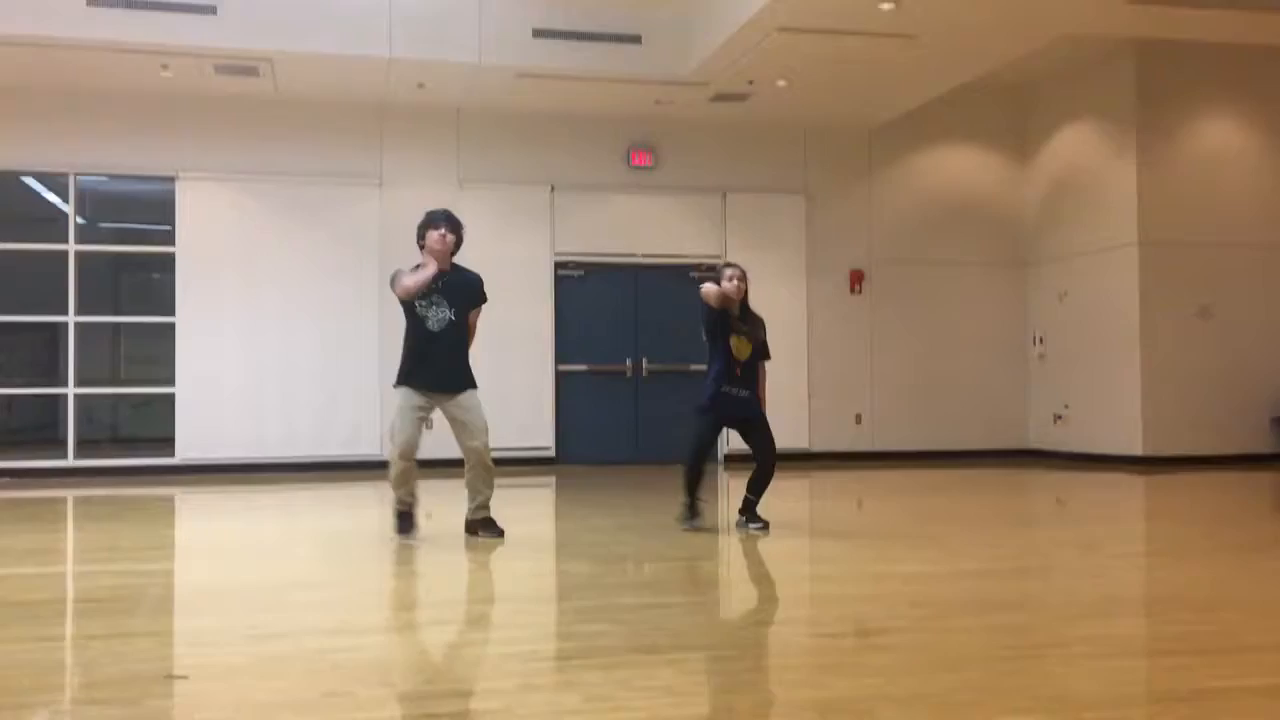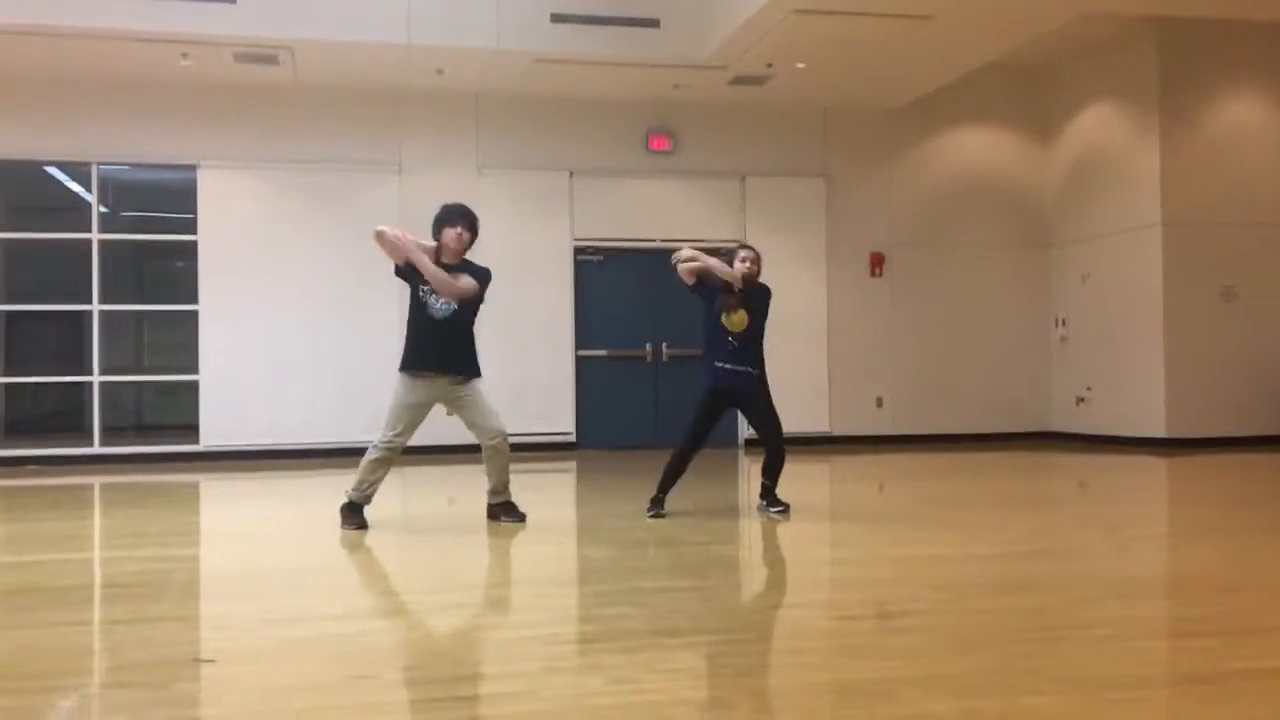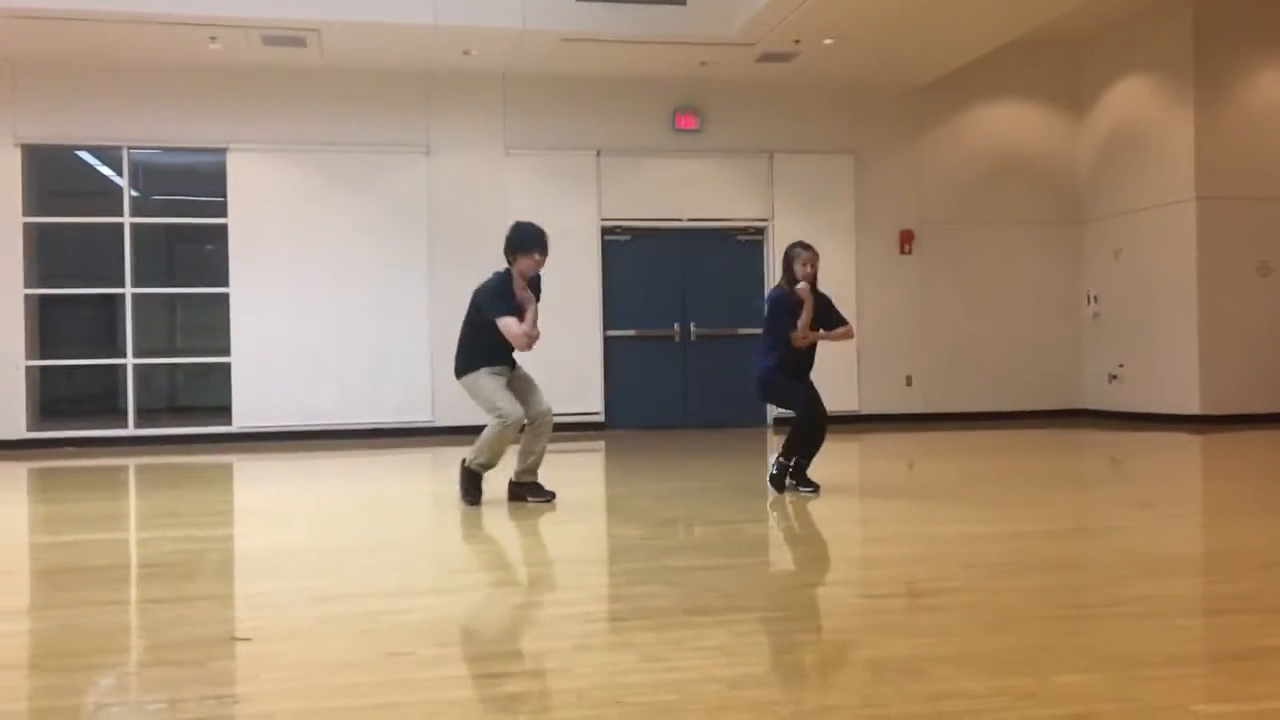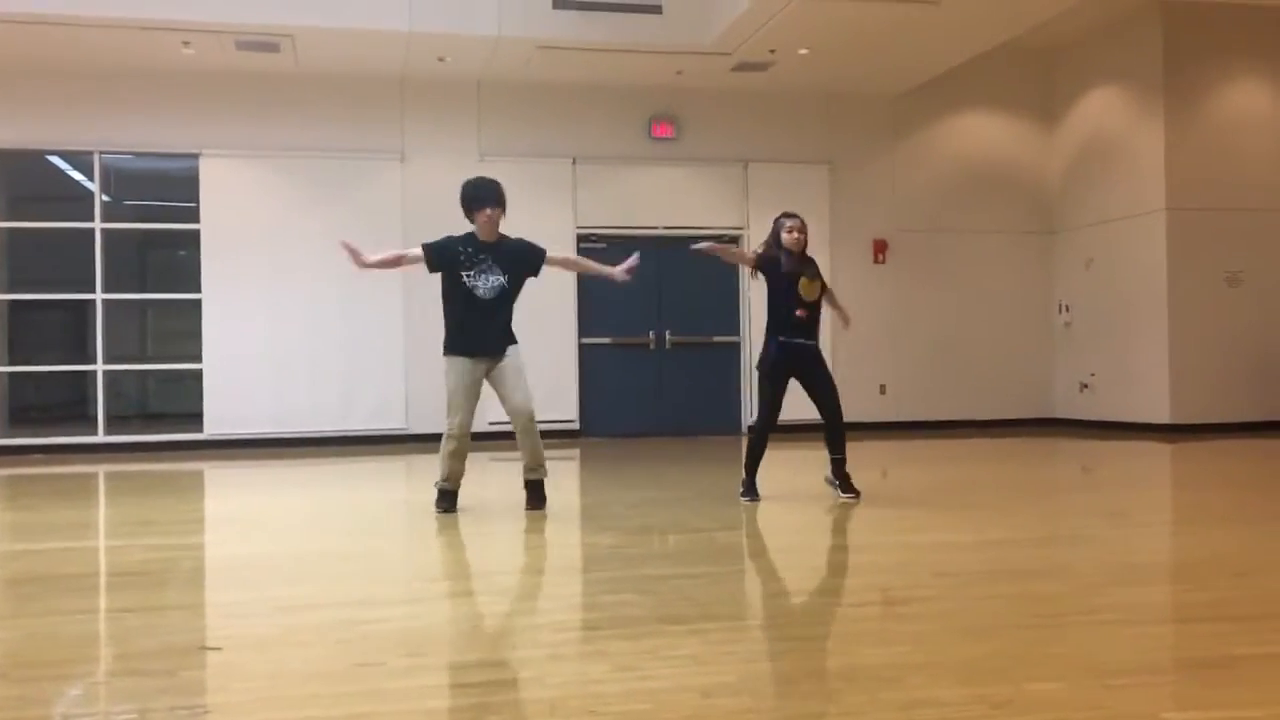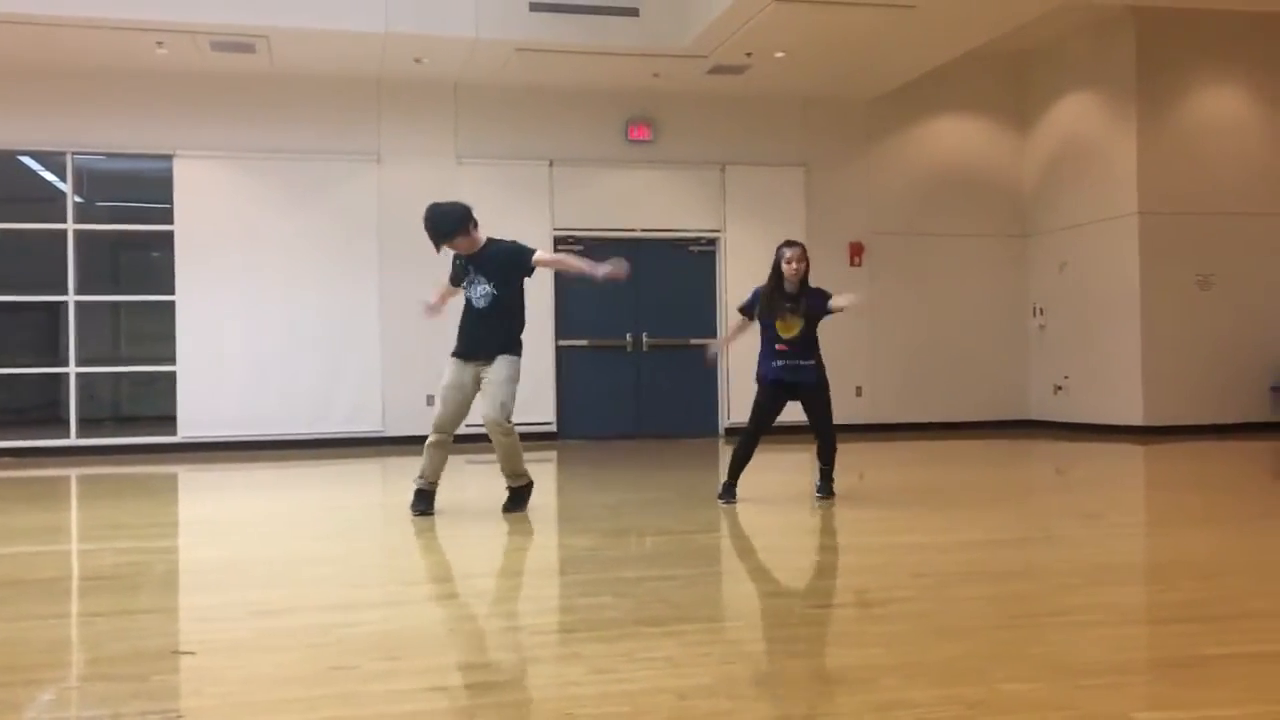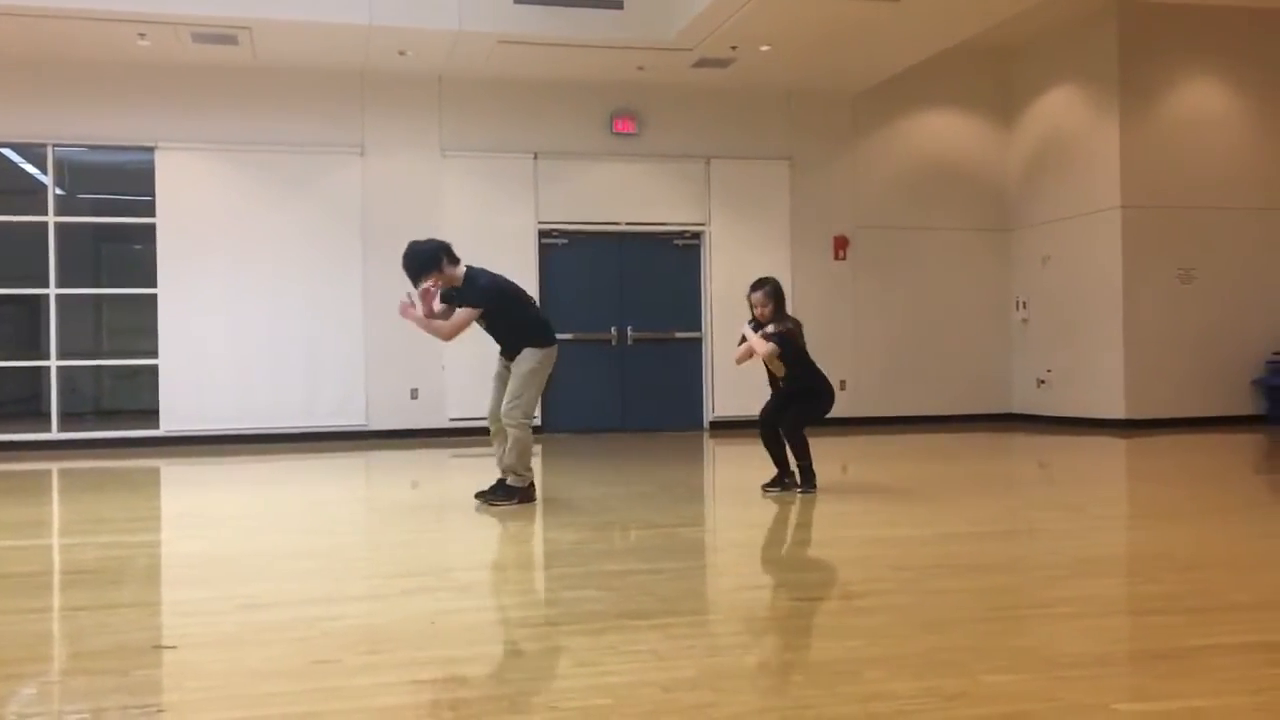
dt=0.5s
person 1, frame 1
left shoulder: (470, 281)
right shoulder: (408, 276)
right elbow: (406, 289)
left wrist: (453, 357)
right wrist: (430, 269)
left hip: (459, 383)
right hip: (414, 381)
left knee: (478, 449)
right knee: (402, 449)
left ankle: (479, 516)
right ankle: (405, 508)
person 1, frame 2
left shoulder: (478, 274)
right shoulder: (415, 265)
left elbow: (453, 290)
right elbow: (382, 235)
left wrist: (419, 257)
right wrist: (424, 247)
left hip: (462, 376)
right hip: (416, 374)
left knee: (496, 436)
right knee: (390, 441)
left ankle: (499, 501)
right ankle: (355, 502)
person 1, frame 3
left shoulder: (532, 283)
right shoulder: (495, 291)
left elbow: (530, 338)
right elbow: (521, 341)
left wrist: (529, 307)
right wrist: (530, 307)
left hip: (505, 364)
right hip: (476, 367)
left knee: (541, 415)
right knee: (511, 416)
left ankle: (523, 481)
right ankle: (472, 468)
person 1, frame 4
left shoulder: (517, 250)
right shoulder: (452, 248)
left elbow: (564, 260)
right elbow: (405, 257)
left wrist: (612, 271)
right wrist: (368, 262)
left hip: (502, 347)
right hip: (460, 353)
left knee: (522, 411)
right knee: (458, 425)
left ankle: (535, 481)
right ankle: (447, 487)
person 1, frame 5
left shoulder: (507, 253)
right shoulder: (461, 261)
left elbow: (550, 260)
left wrist: (596, 270)
right wrist: (438, 301)
left hip: (501, 355)
right hip: (464, 356)
left knee: (494, 419)
right knee: (443, 423)
left ankle: (520, 484)
right ankle: (425, 488)
person 1, frame 6
left shoulder: (483, 285)
right shoulder: (454, 289)
left elbow: (449, 332)
right elbow: (439, 322)
left wrist: (413, 315)
right wrist: (427, 307)
left hip: (536, 346)
right hip: (511, 349)
left knee: (514, 414)
right knee: (497, 416)
left ankle: (521, 484)
right ankle: (509, 479)
person 2, frame 1
left shoulder: (756, 322)
right shoulder: (716, 316)
left elbow: (760, 366)
right elbow: (707, 291)
left wrist: (761, 405)
right wrist: (723, 292)
left hip: (747, 403)
right hip: (716, 400)
left knee: (768, 458)
right knee: (698, 454)
left ankle: (747, 512)
right ankle: (691, 507)
person 2, frame 2
left shoulder: (760, 293)
right shoulder: (714, 292)
left elbow: (737, 280)
right elbow: (683, 269)
left wrist: (698, 255)
right wrist: (711, 264)
left hip: (752, 383)
right hip: (718, 382)
left knee: (775, 442)
right knee: (692, 441)
left ankle: (768, 496)
right ankle: (659, 497)
person 2, frame 3
left shoulder: (820, 301)
right shoulder: (779, 298)
left elbow: (848, 331)
right elbow: (799, 338)
left wrist: (820, 335)
right wrist: (806, 302)
left hip: (798, 374)
right hip: (772, 374)
left knee: (818, 420)
right knee: (809, 408)
left ankle: (797, 473)
right ankle: (782, 461)
person 2, frame 4
left shoulder: (811, 266)
right shoulder: (776, 262)
right elbow: (745, 258)
left wrist: (839, 309)
right wrist: (716, 248)
left hip: (810, 352)
right hip: (780, 352)
left knee: (833, 413)
right knee: (767, 420)
left ankle: (840, 475)
right ankle: (749, 481)
person 2, frame 5
left shoulder: (814, 297)
right shoulder: (764, 295)
left elbow: (835, 302)
right elbow: (746, 319)
left wrist: (849, 301)
right wrist: (722, 343)
left hip: (809, 372)
right hip: (775, 375)
left knee: (825, 430)
right knee: (754, 430)
left ankle: (825, 482)
right ankle: (729, 483)
person 2, frame 6
left shoulder: (788, 330)
right shoulder: (756, 327)
left elbow: (766, 352)
right elbow: (738, 358)
left wrist: (749, 334)
right wrist: (758, 334)
left hip: (814, 394)
right hip: (785, 393)
left knee: (790, 425)
right knee: (766, 423)
left ankle: (806, 475)
right ankle: (785, 475)
